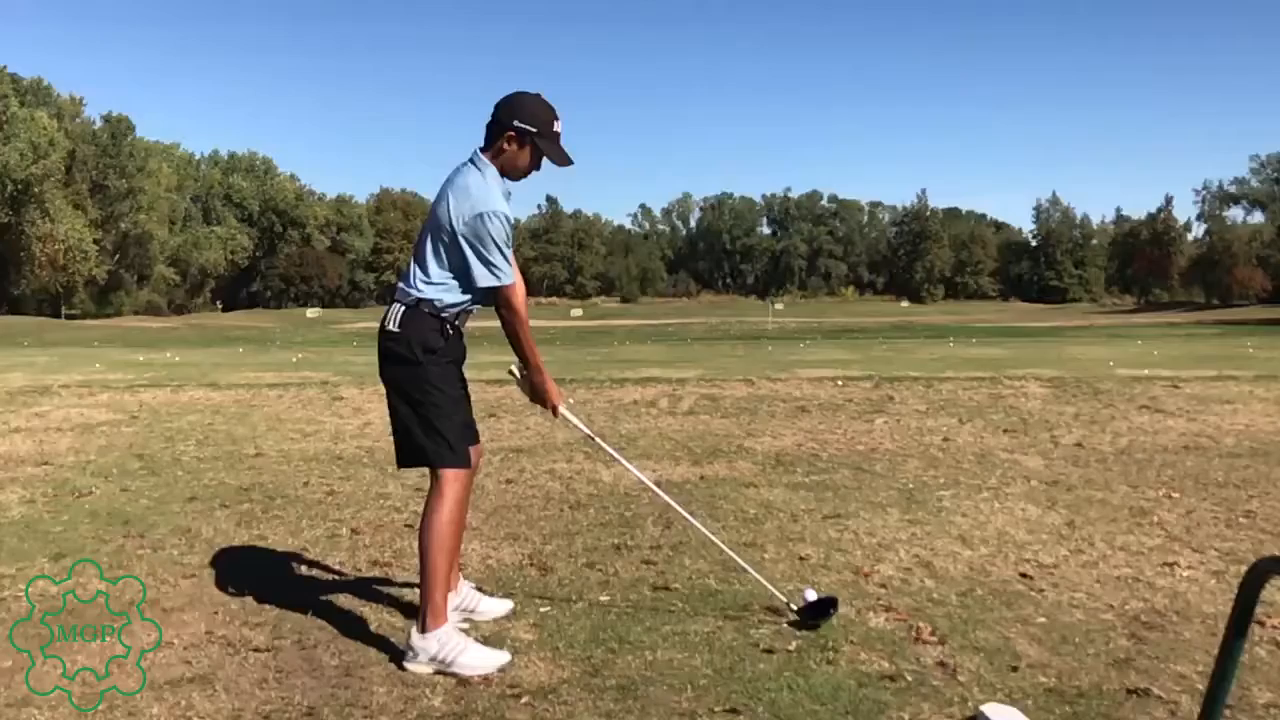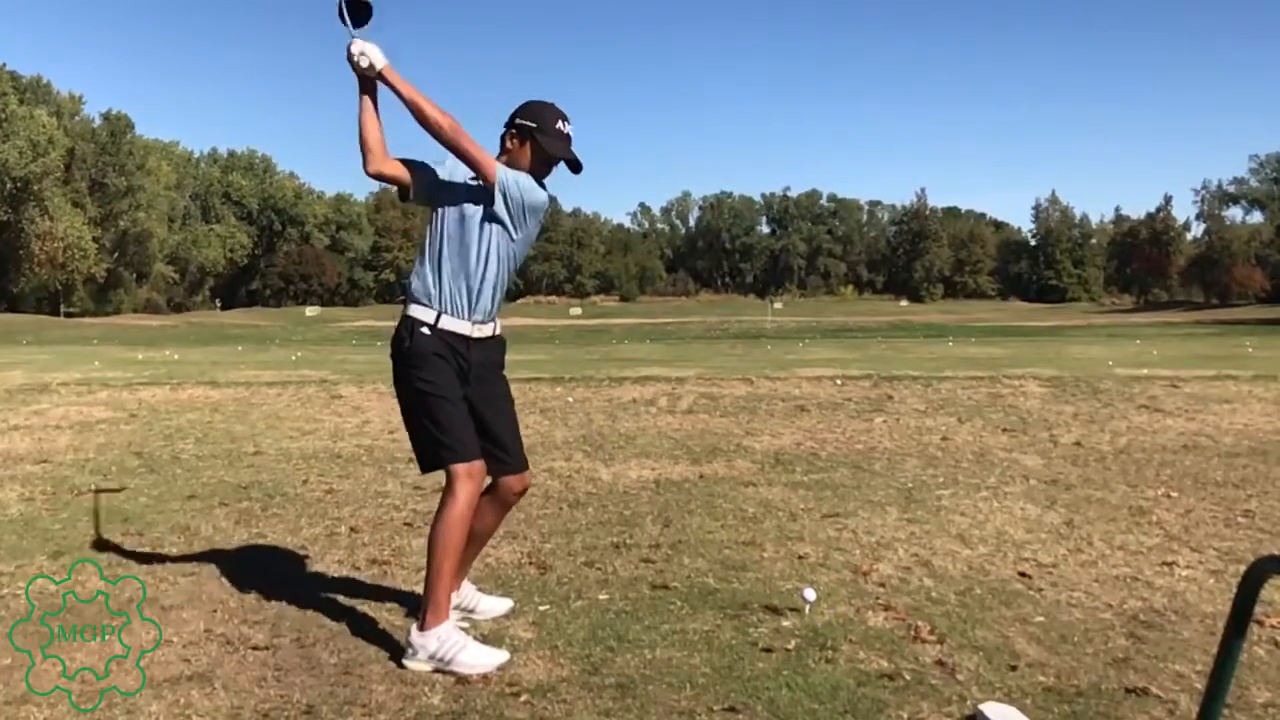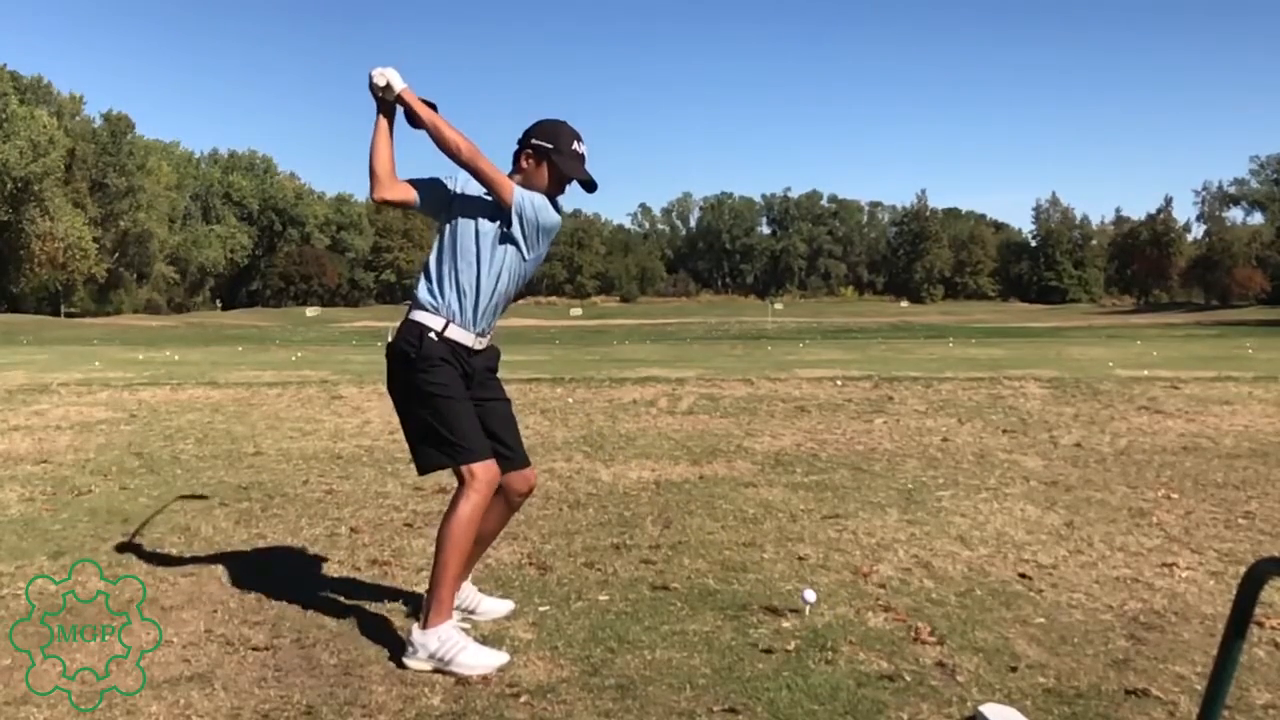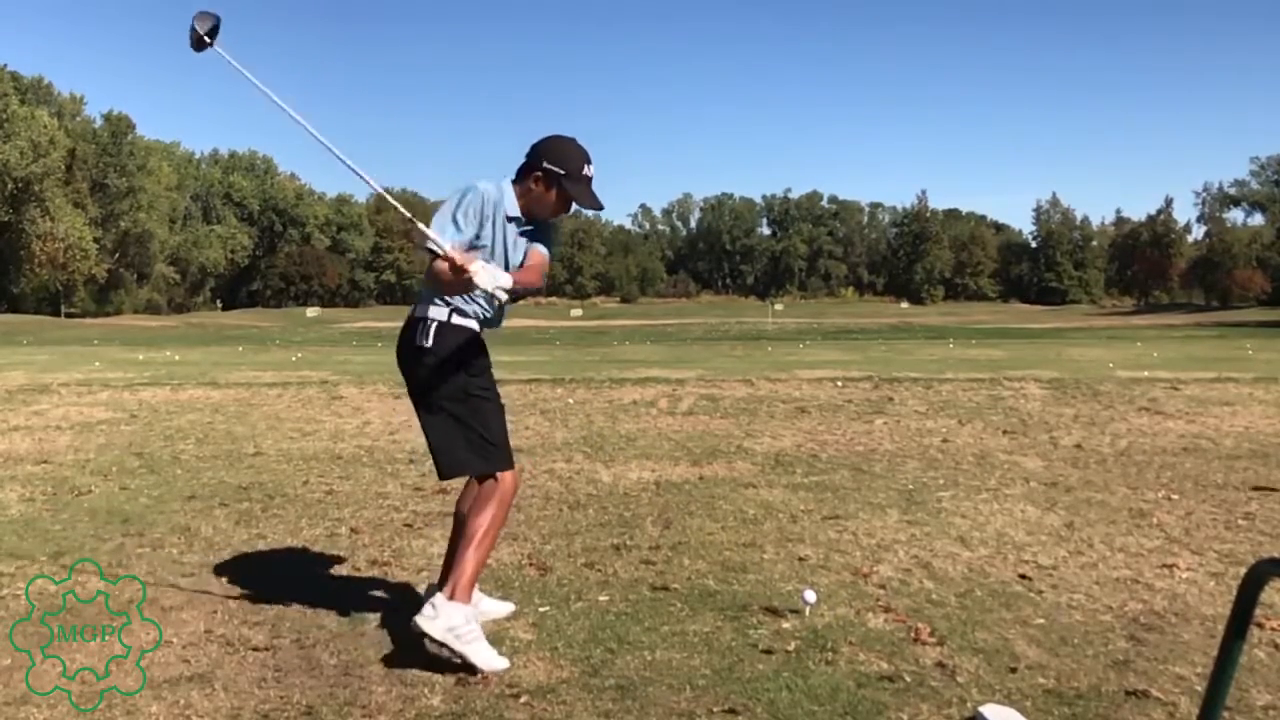
dt=1s
person 1, frame 1
left shoulder: (476, 179)
right shoulder: (484, 203)
left elbow: (511, 276)
right elbow: (507, 300)
left wrist: (529, 365)
right wrist: (538, 375)
left hip: (432, 335)
right hip: (421, 337)
left knee: (467, 457)
right knee: (451, 473)
left ankle: (450, 590)
right ankle: (431, 634)
person 1, frame 2
left shoulder: (534, 199)
right shoulder: (448, 178)
left elbow: (453, 137)
right elbow: (378, 165)
left wrist: (388, 73)
right wrist: (368, 86)
left hip: (482, 349)
right hip: (427, 343)
left knee: (511, 480)
right knee: (467, 475)
left ankle: (451, 587)
right ankle: (431, 631)
person 1, frame 3
left shoulder: (546, 219)
right shoulder: (461, 191)
left elbow: (469, 156)
right elbow: (385, 191)
left wrist: (407, 96)
right wrist: (384, 111)
left hip: (475, 356)
right hip: (426, 348)
left knee: (518, 481)
right knee: (481, 476)
left ankle: (453, 588)
right ankle: (433, 631)
person 1, frame 4
left shoulder: (539, 226)
right shoulder: (481, 197)
left elbow: (535, 272)
right elbow: (437, 272)
left wrist: (505, 279)
right wrist: (466, 269)
left hip: (456, 345)
right hip: (441, 341)
left knee: (488, 465)
right knee: (499, 478)
left ankle: (452, 587)
right ankle: (452, 607)
